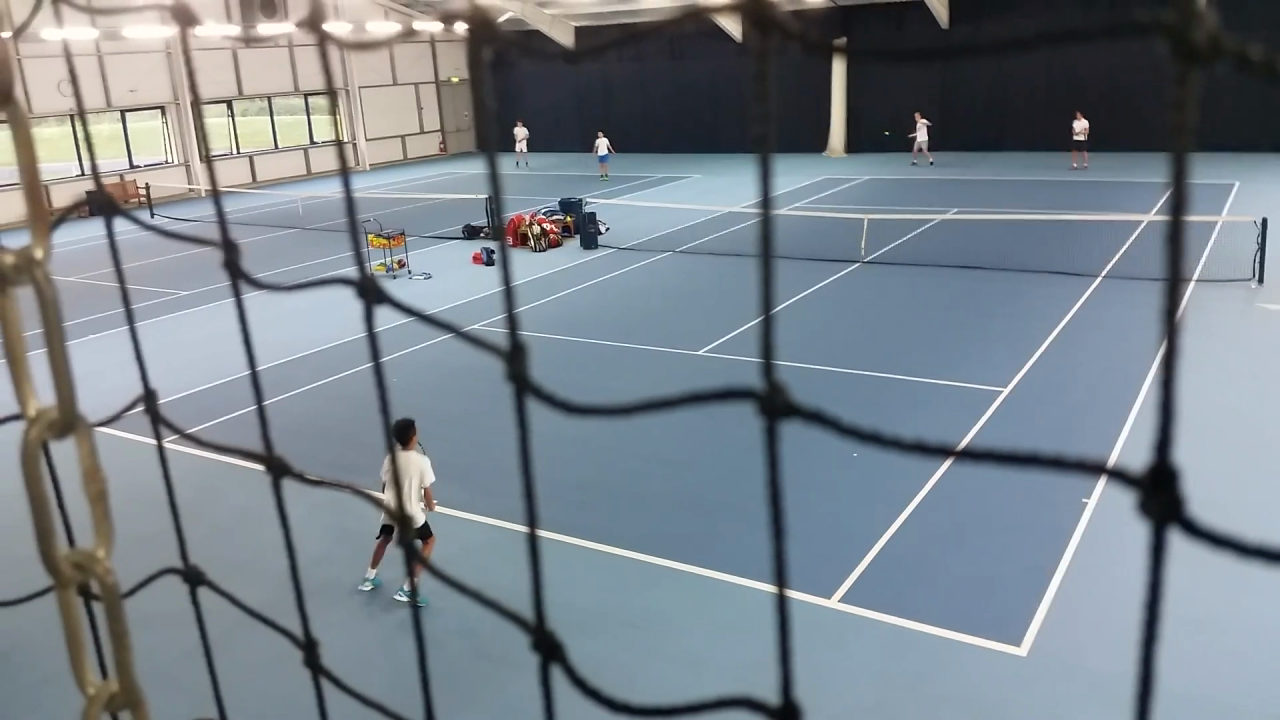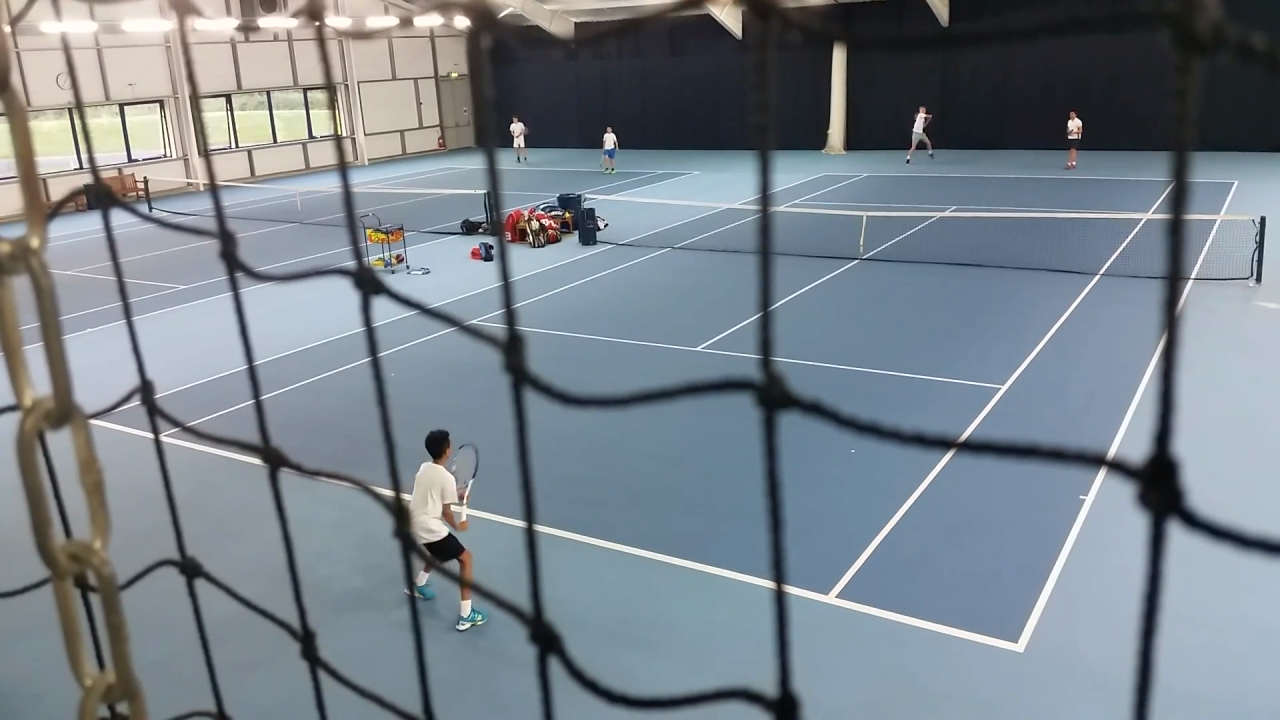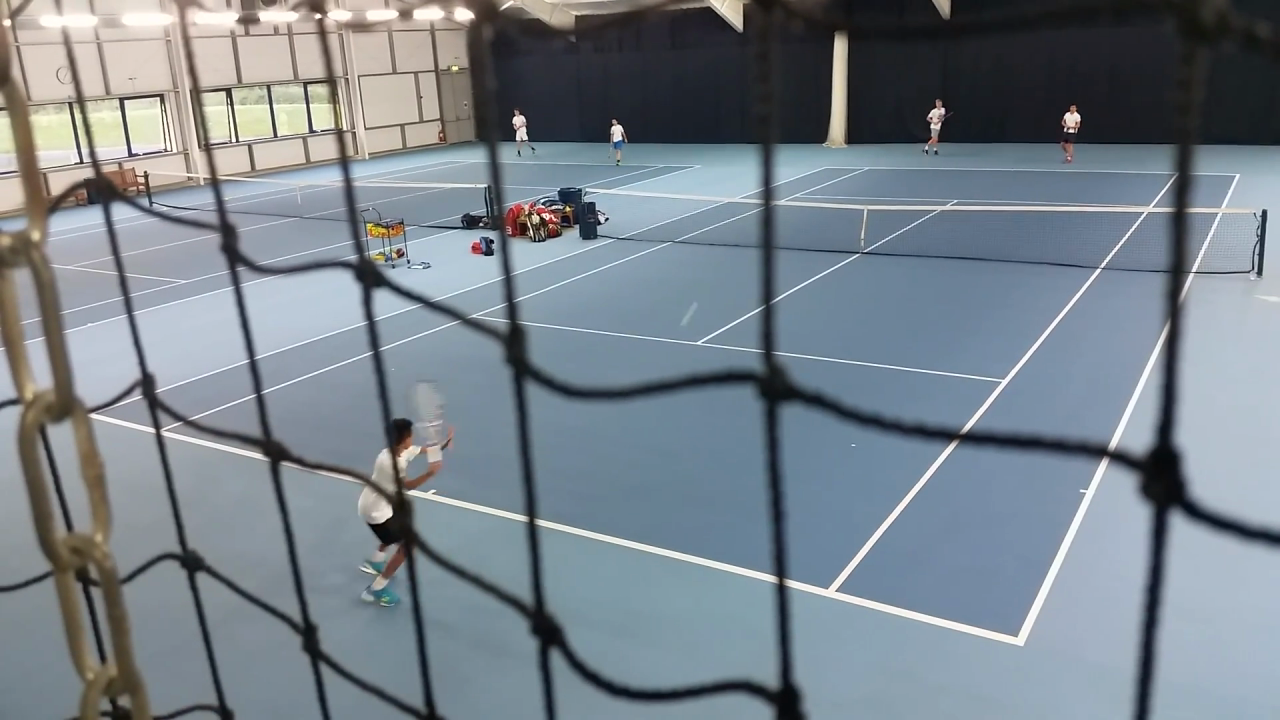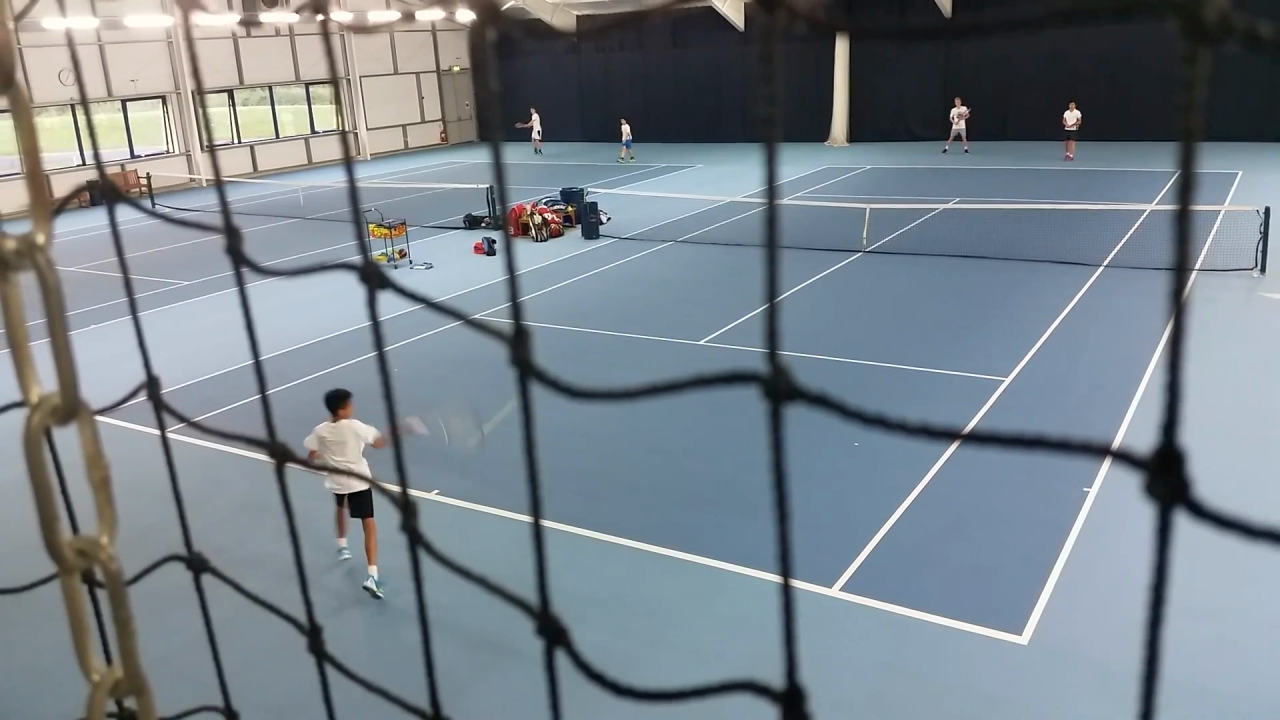
dt=0.5s
person 1, frame 1
left shoulder: (390, 459)
right shoulder: (422, 462)
left elbow: (385, 487)
right elbow: (427, 493)
right wrist: (430, 504)
left hip: (390, 512)
right hip: (411, 515)
left knee: (384, 540)
right knee: (429, 542)
left ankle: (369, 579)
right ankle: (408, 589)
person 1, frame 2
left shoulder: (424, 468)
right shoulder: (448, 479)
right elbow: (446, 514)
left wrist: (454, 497)
right wrist: (457, 525)
left hip: (413, 525)
right hip: (430, 528)
left knee: (440, 551)
right knee: (465, 559)
left ankle: (418, 584)
right ankle: (466, 614)
person 1, frame 3
left shoulder: (403, 451)
right shoulder: (389, 462)
left elbow: (427, 450)
right elbow: (407, 486)
left wrist: (443, 445)
right wrist: (429, 473)
left hip: (383, 504)
right hip: (375, 510)
left knee: (401, 528)
right knee: (406, 544)
left ankle: (375, 562)
right ankle: (377, 589)
person 1, frame 4
left shoulder: (319, 431)
right shoulder: (355, 425)
left elbow: (311, 459)
right elbow: (378, 443)
left hip: (336, 482)
right hip: (359, 482)
left knee: (340, 507)
right knee: (369, 525)
left ankle: (342, 546)
right ankle: (371, 577)
